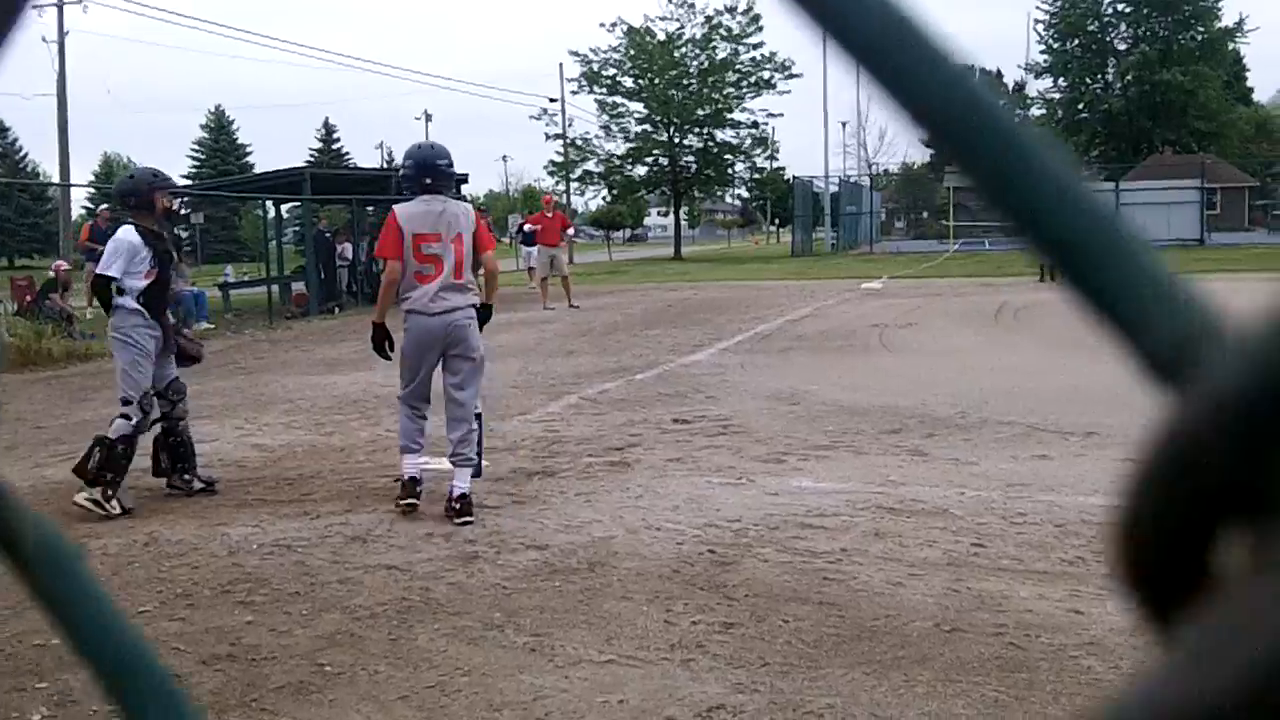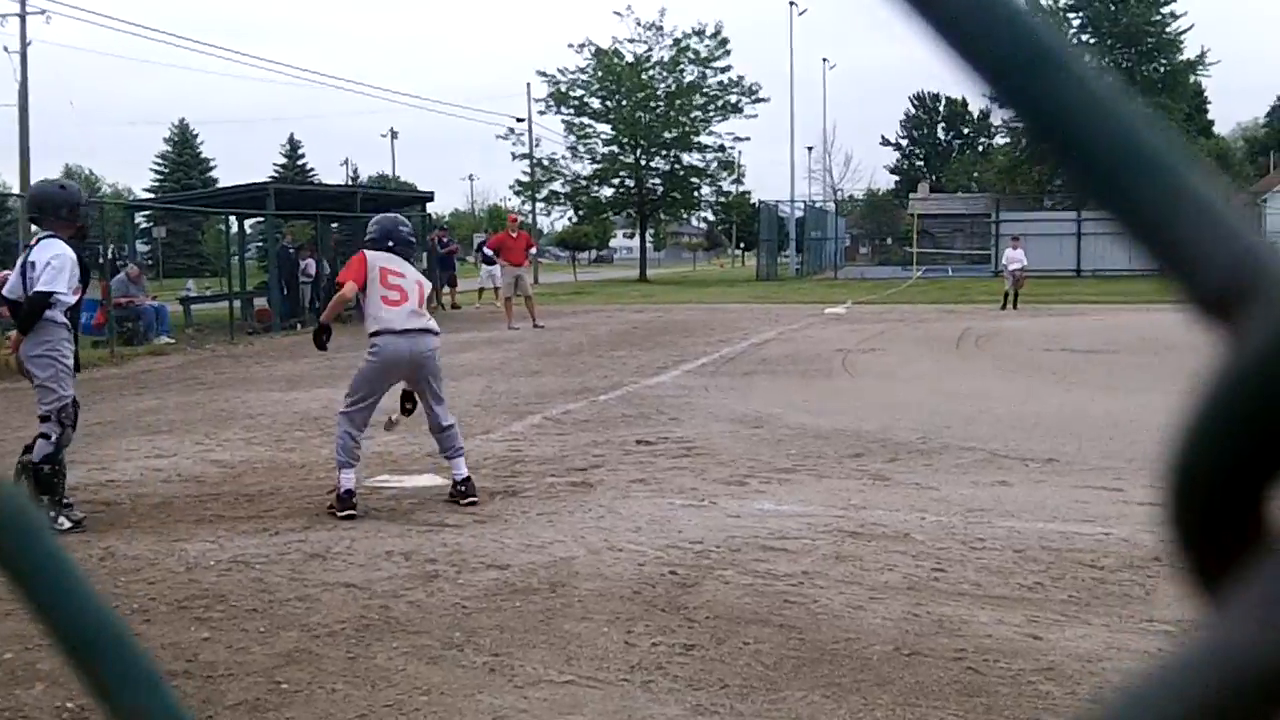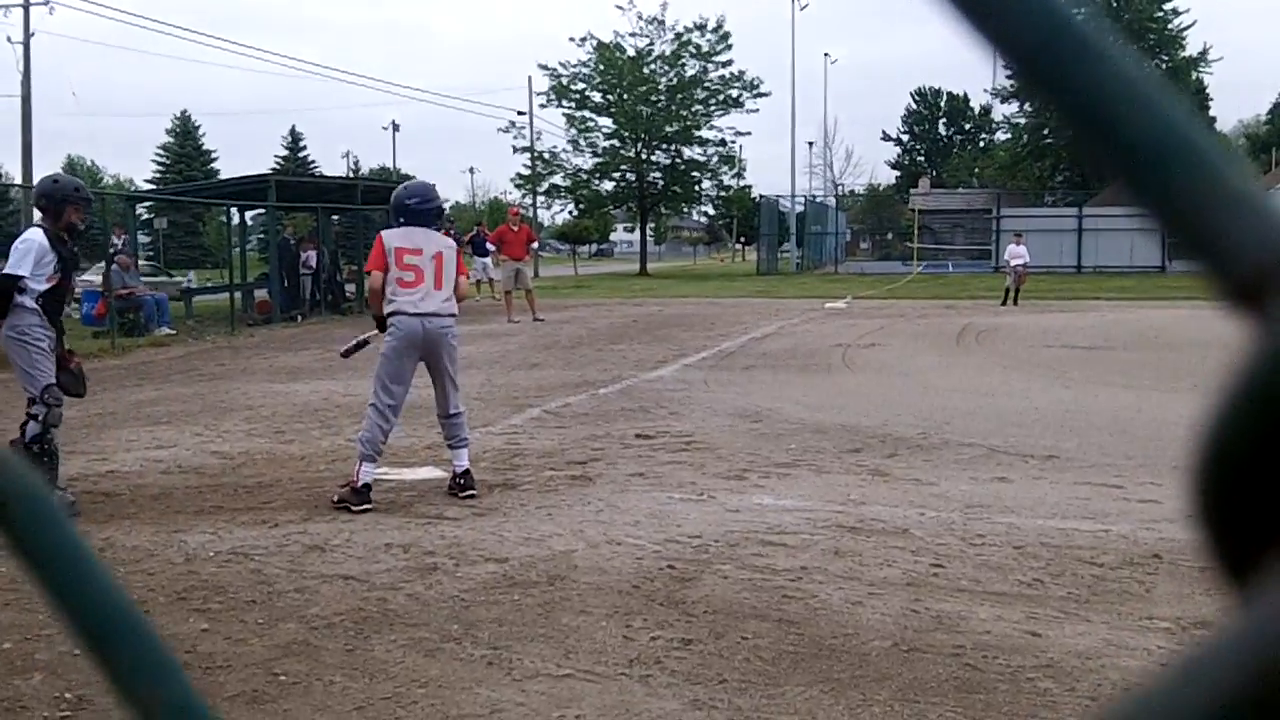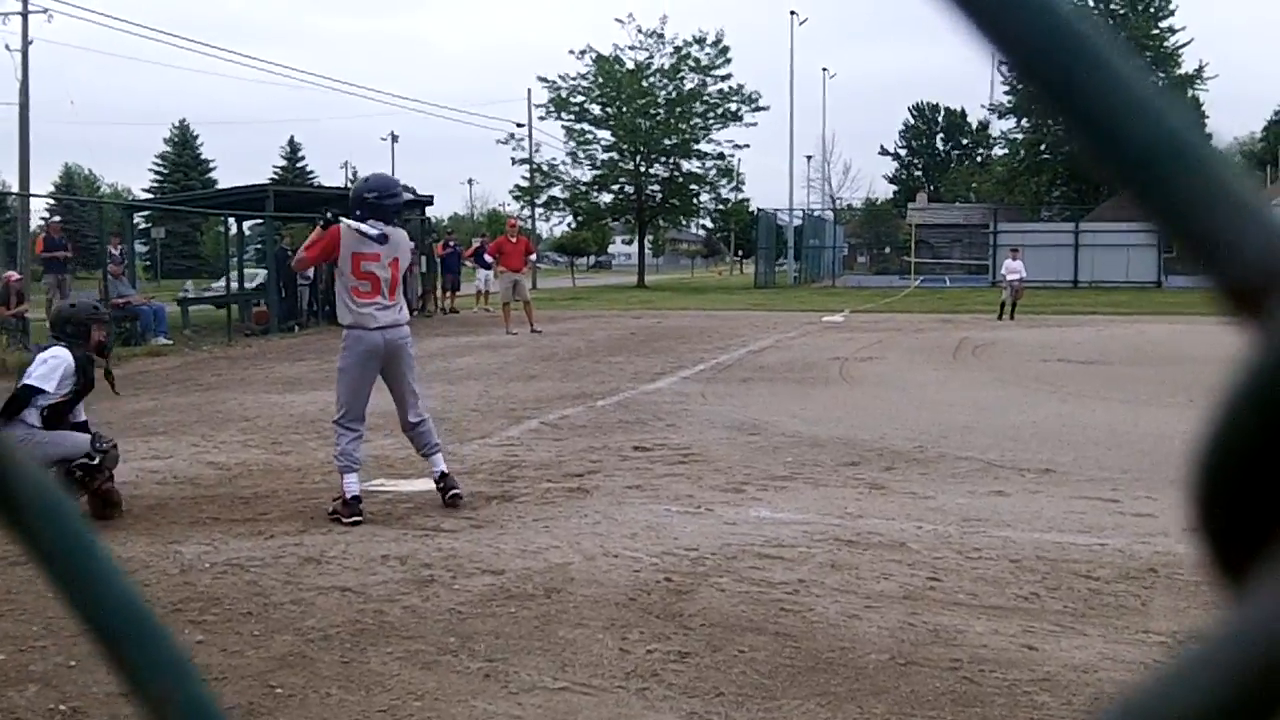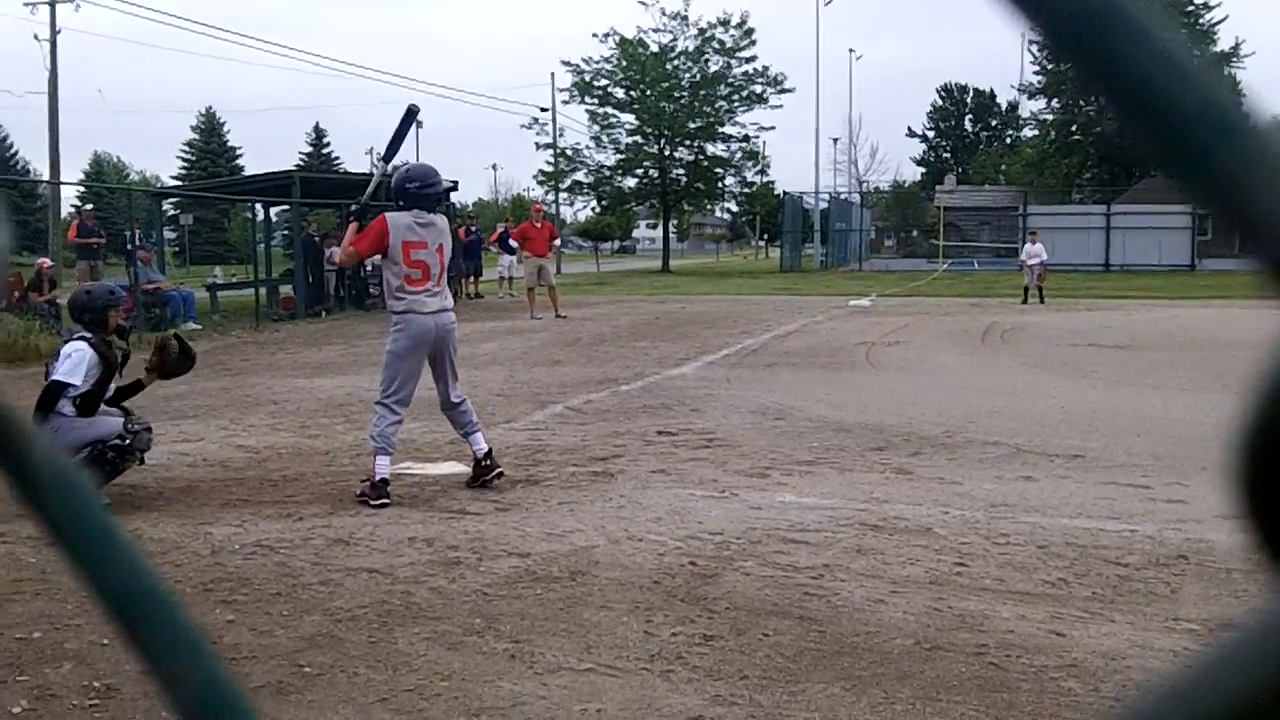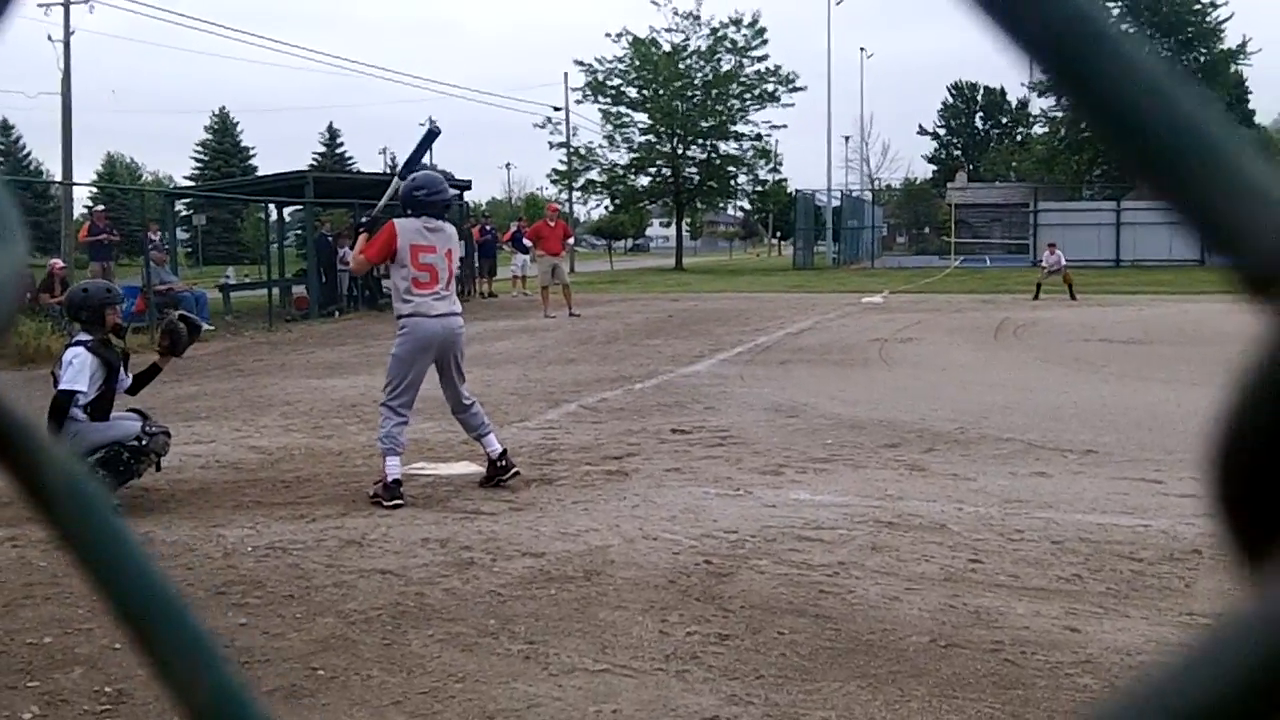
dt=0.7s
person 1, frame 1
left shoulder: (400, 216)
right shoulder: (467, 213)
left elbow: (392, 274)
right elbow: (490, 265)
left wrist: (378, 322)
right wrist: (486, 304)
left hip: (421, 320)
right hip: (462, 318)
left knee: (412, 402)
right knee: (462, 408)
left ankle: (411, 479)
right ankle: (461, 493)
person 1, frame 2
left shoulder: (365, 258)
right shoulder: (416, 276)
left elbow: (348, 292)
left wrist: (324, 322)
right wrist: (409, 387)
left hip: (388, 343)
right hip: (427, 342)
left knee: (352, 414)
right knee: (440, 414)
left ankle: (346, 493)
right ankle: (462, 482)
person 1, frame 3
left shoulder: (387, 238)
right shoulder: (448, 244)
left elbow: (375, 283)
right elbow: (463, 290)
left wrist: (379, 314)
left hip: (404, 324)
right hip: (444, 324)
left knee: (383, 405)
right knee: (450, 402)
left ankle: (361, 485)
right ankle: (462, 475)
person 1, frame 4
left shoulder: (341, 233)
right shoulder: (402, 240)
left elbow: (299, 263)
left wrist: (322, 227)
left hip: (360, 336)
right hip: (398, 333)
left knee: (349, 419)
right knee: (413, 413)
left ankle: (350, 498)
right ankle: (444, 478)
person 1, frame 5
left shoulder: (388, 223)
right shoulder: (443, 224)
left elbow: (346, 258)
left wrist: (353, 220)
left hip: (410, 322)
right hip: (444, 319)
left knee: (391, 402)
right knee: (452, 395)
left ankle: (379, 481)
right ankle: (485, 459)
person 1, frame 6
left shoulder: (397, 229)
right shoulder: (451, 233)
left elbow: (358, 266)
left wrist: (364, 231)
left hip: (416, 327)
right hip: (452, 324)
left knee: (395, 405)
right knee: (460, 398)
left ankle: (391, 482)
right ankle: (499, 459)
person 2, frame 1
left shoulder: (158, 238)
right shoulder: (127, 238)
right elbow: (101, 282)
left wrist: (166, 324)
right wrist: (113, 316)
left hip: (156, 328)
right hip: (133, 329)
left knee: (174, 399)
right knee: (136, 407)
left ankle: (182, 473)
right ankle: (100, 485)
person 2, frame 2
left shoulder: (35, 248)
right shoulder: (61, 251)
right elbow: (40, 298)
left hip: (42, 341)
right hip: (50, 341)
left knee: (65, 414)
right knee: (56, 420)
left ankle: (39, 492)
right ankle: (45, 505)
person 2, frame 3
left shoulder: (61, 244)
right shoulder: (35, 239)
left wrist: (60, 345)
left hip: (44, 331)
left knee: (44, 402)
right knee: (46, 401)
person 2, frame 4
left shoulder: (79, 363)
right shoulder: (62, 358)
left elbow: (77, 421)
right elbow: (22, 395)
left hip: (33, 433)
right hip: (21, 436)
left knee: (82, 435)
right knee: (106, 450)
person 2, frame 5
left shoulder: (101, 347)
right shoulder: (83, 349)
left elbow: (109, 397)
right elbow: (52, 392)
left wrist: (147, 380)
left hip: (71, 423)
right hip: (57, 429)
left knee: (119, 416)
right knee: (138, 434)
person 2, frame 6
left shoulder: (104, 347)
right shoulder: (83, 353)
left elbow: (131, 386)
right elbow: (61, 402)
left wrist: (162, 360)
left hip: (89, 426)
right hip: (74, 433)
left knee: (137, 419)
right knee: (156, 437)
